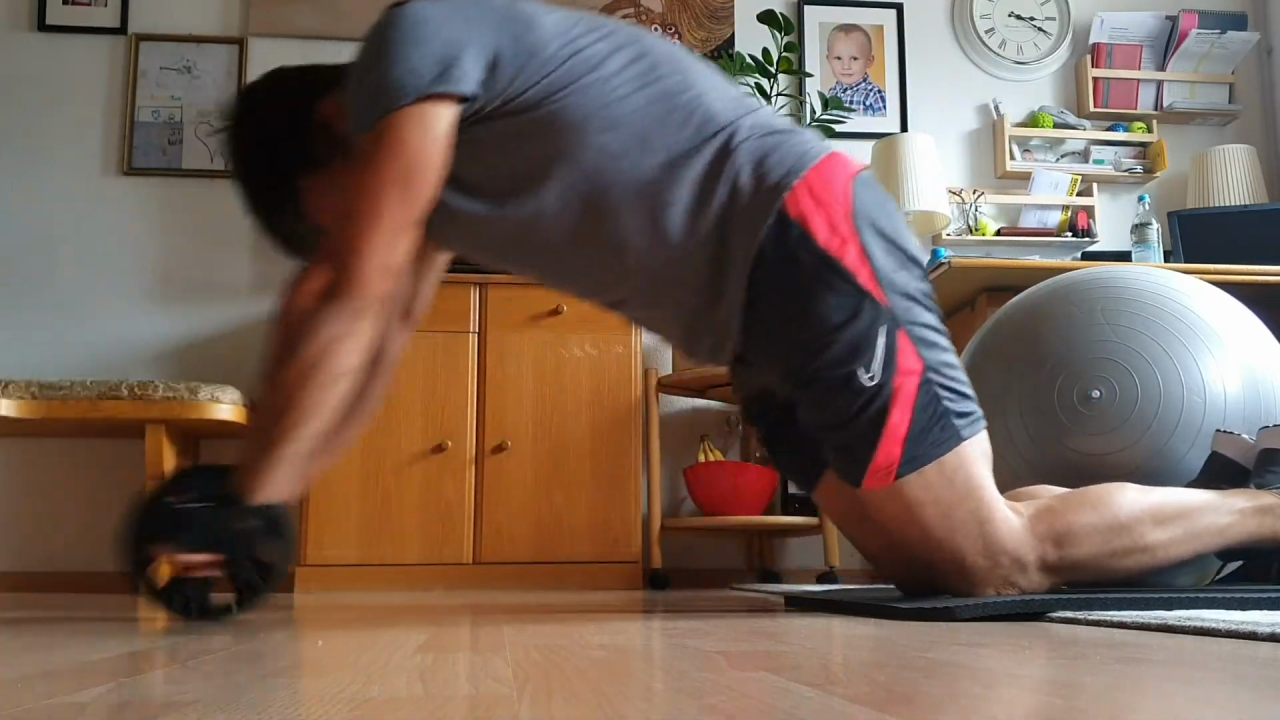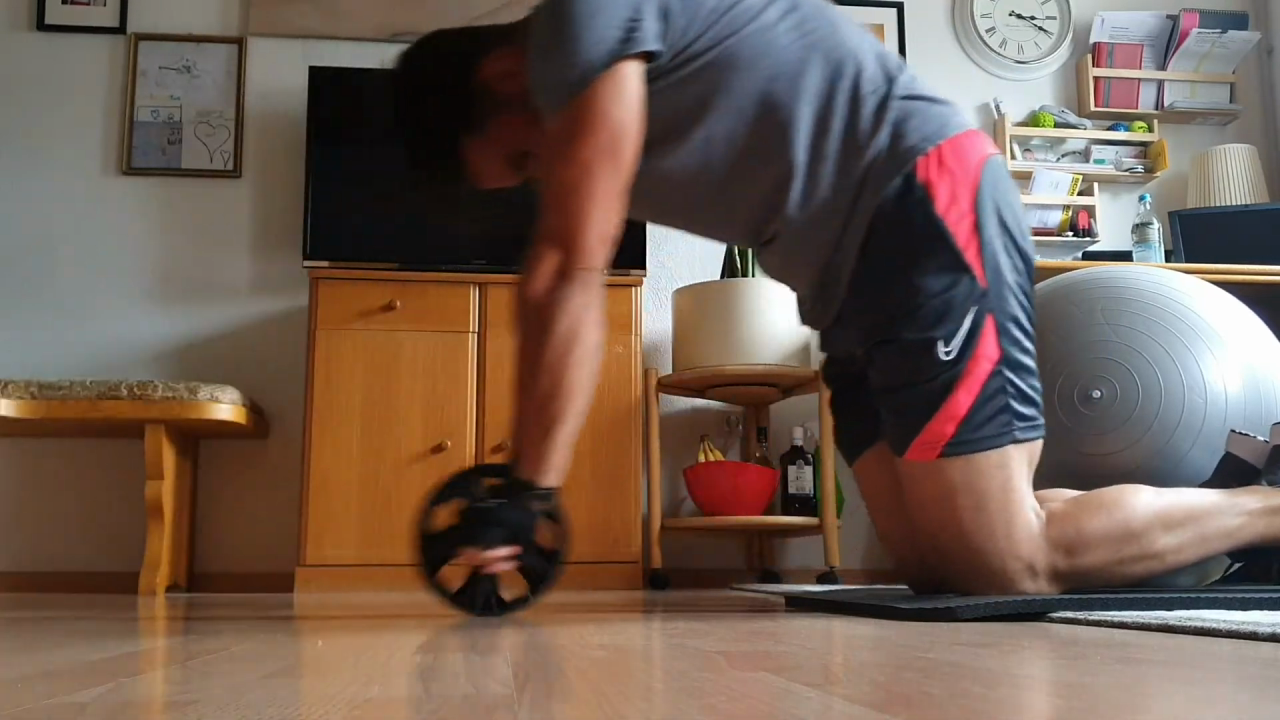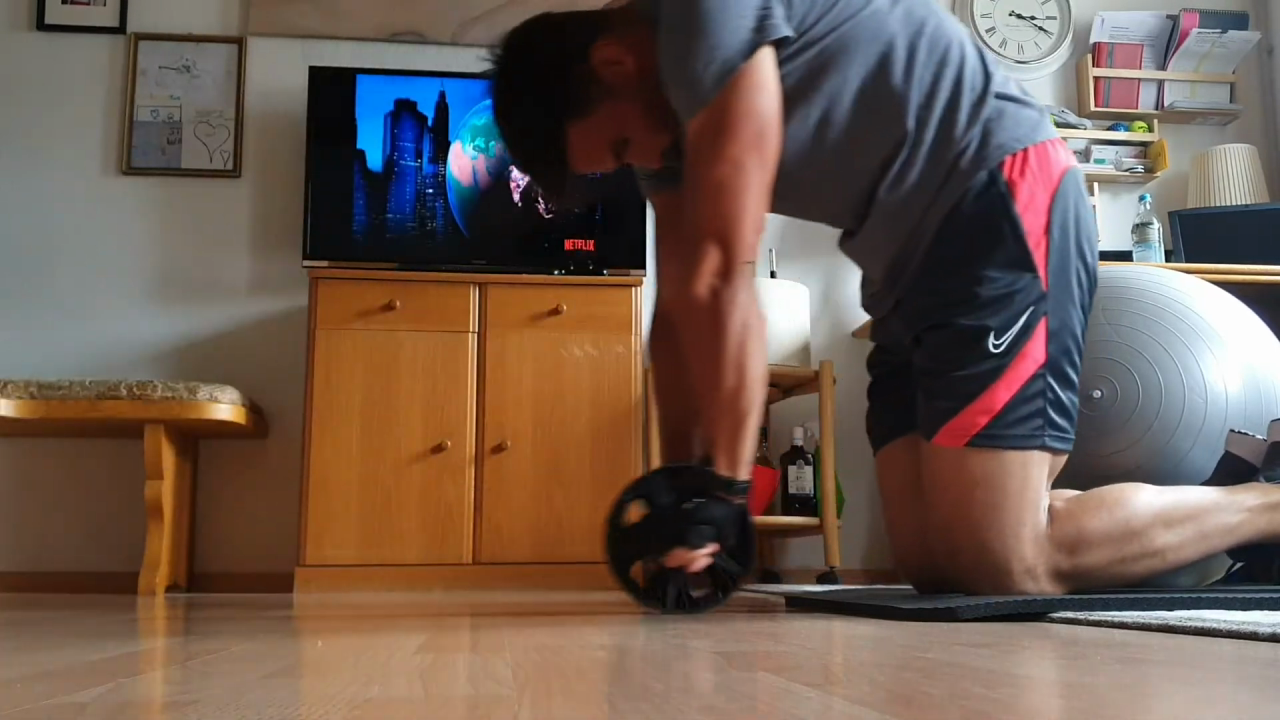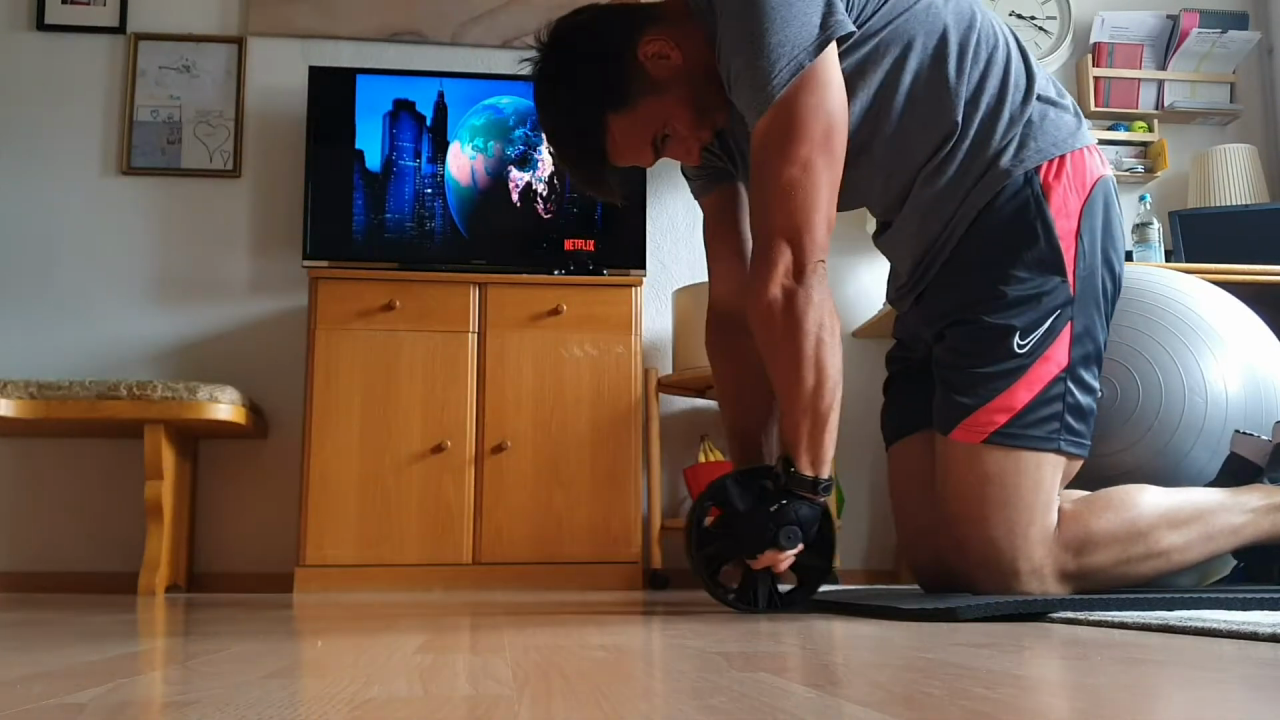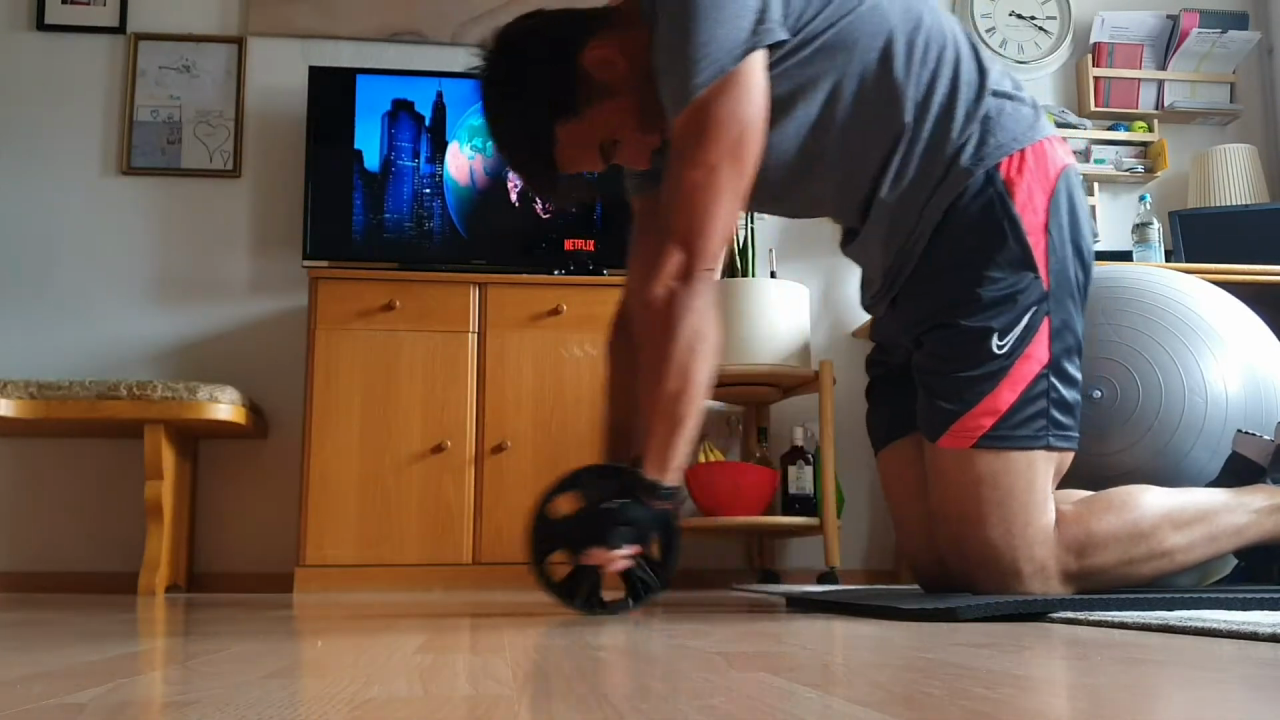
dt=0.4s
person 1, frame 1
right shoulder: (433, 160)
left elbow: (341, 299)
right elbow: (375, 343)
left wrist: (247, 499)
right wrist: (264, 495)
left hip: (810, 240)
right hip: (768, 305)
left knee: (1001, 561)
right knee: (921, 565)
person 1, frame 2
right shoulder: (580, 105)
left elbow: (563, 279)
right elbow: (570, 307)
left wrist: (528, 495)
right wrist: (526, 496)
left hip: (928, 205)
right hip: (856, 269)
left knee: (1005, 569)
right knee: (935, 562)
person 1, frame 3
right shoulder: (670, 109)
left elbow: (720, 276)
right elbow: (679, 307)
left hip: (1004, 203)
right hip: (916, 256)
left knee: (1003, 567)
right knee: (933, 562)
person 1, frame 4
right shoulder: (711, 107)
left elbow: (792, 275)
right elbow: (734, 305)
left wrist: (805, 488)
left knee: (1008, 567)
right knee: (939, 563)
person 1, frame 5
right shoulder: (662, 107)
left elbow: (686, 276)
right elbow: (648, 304)
left hip: (1000, 201)
right hip: (913, 258)
left knee: (1011, 566)
right knee: (940, 561)
